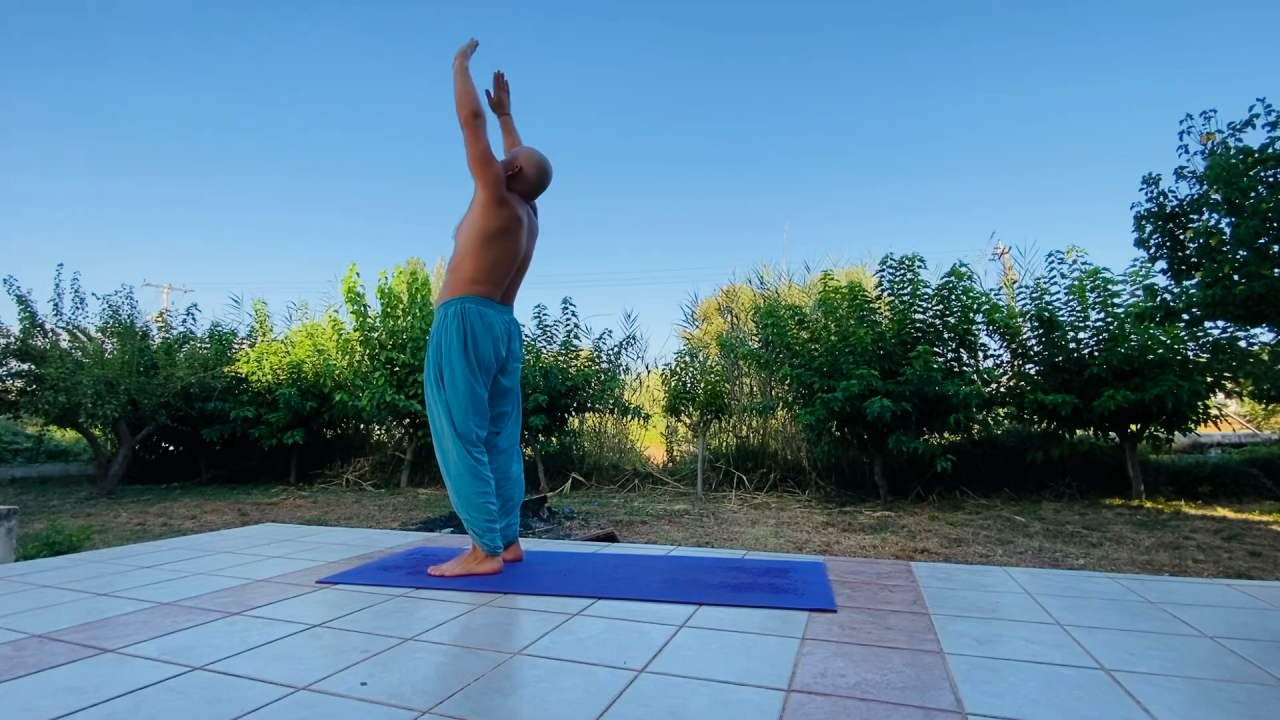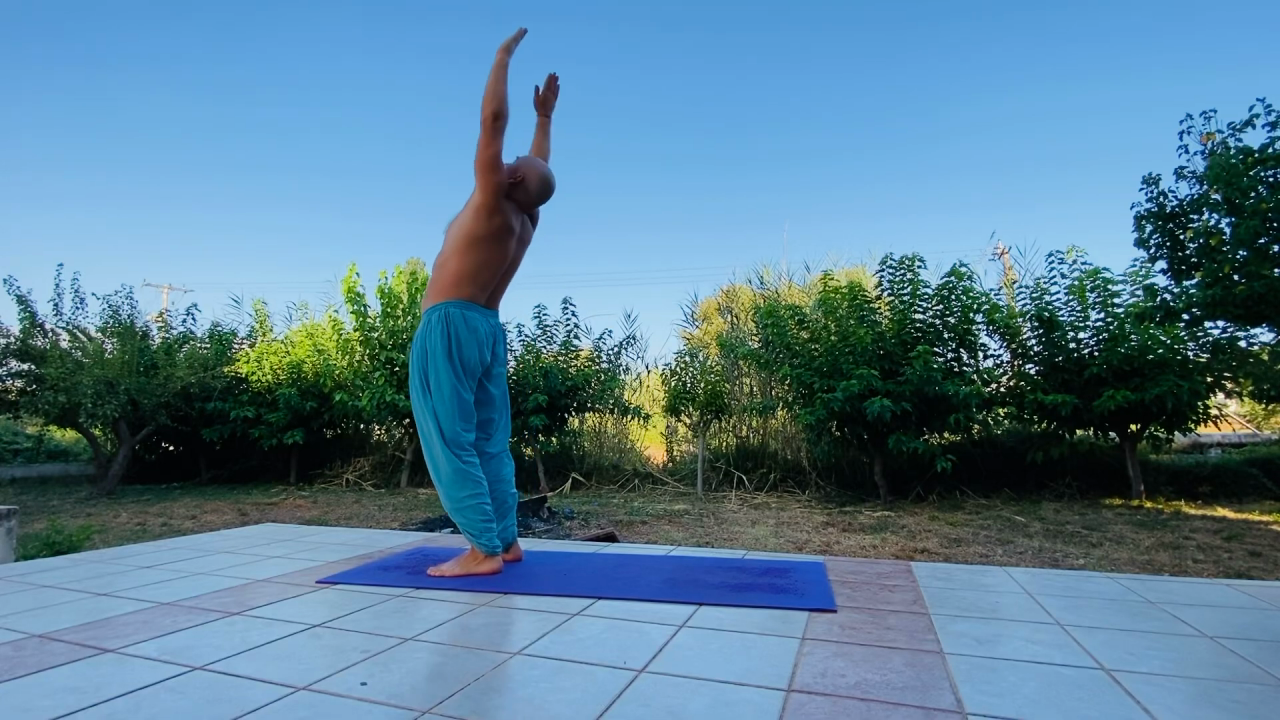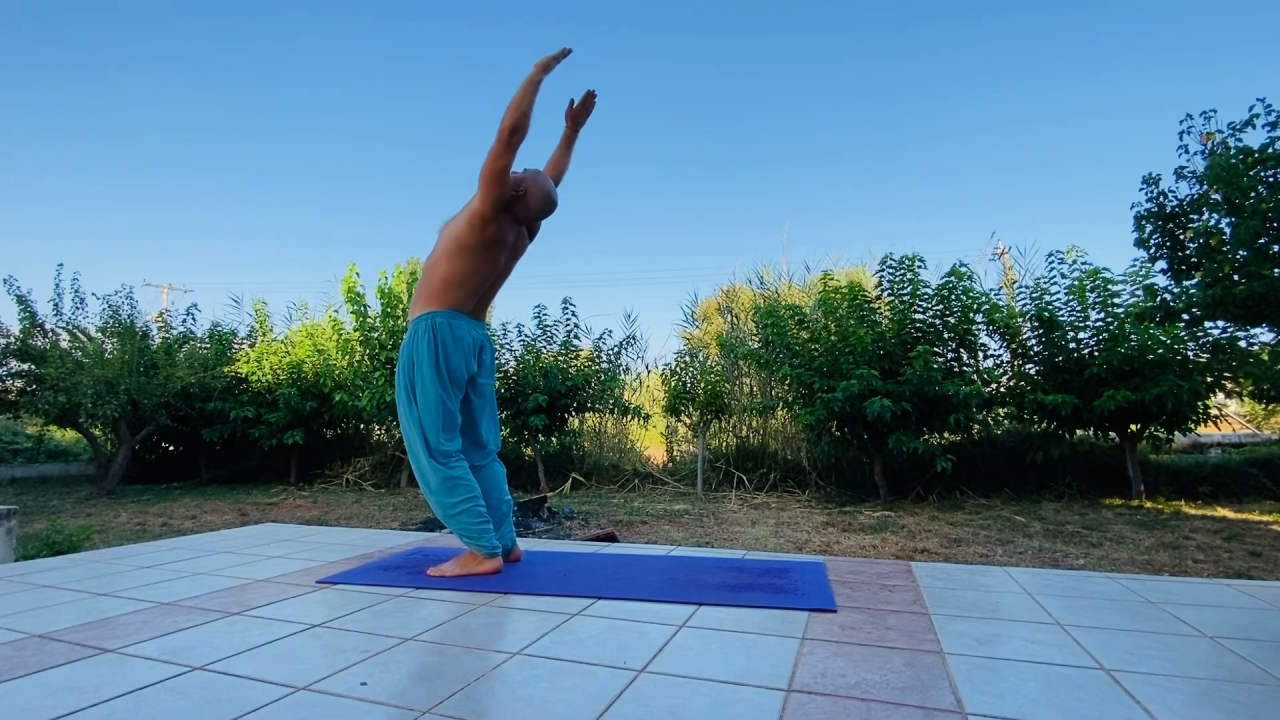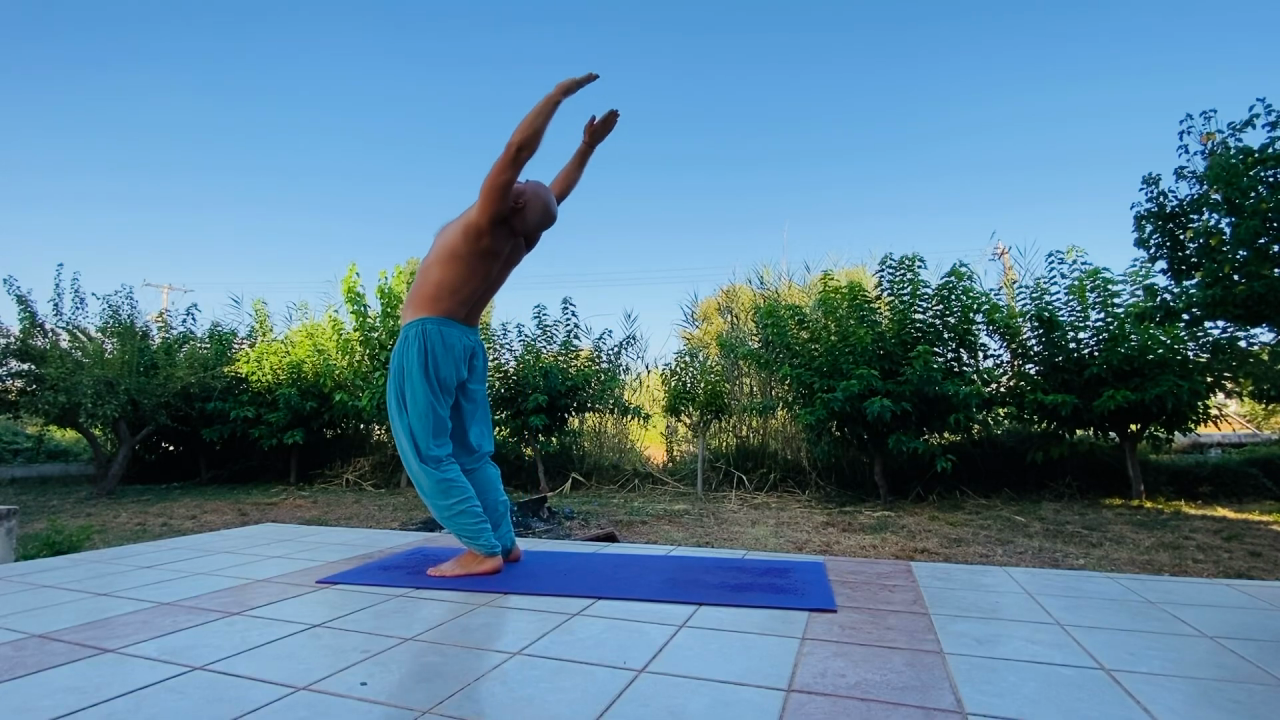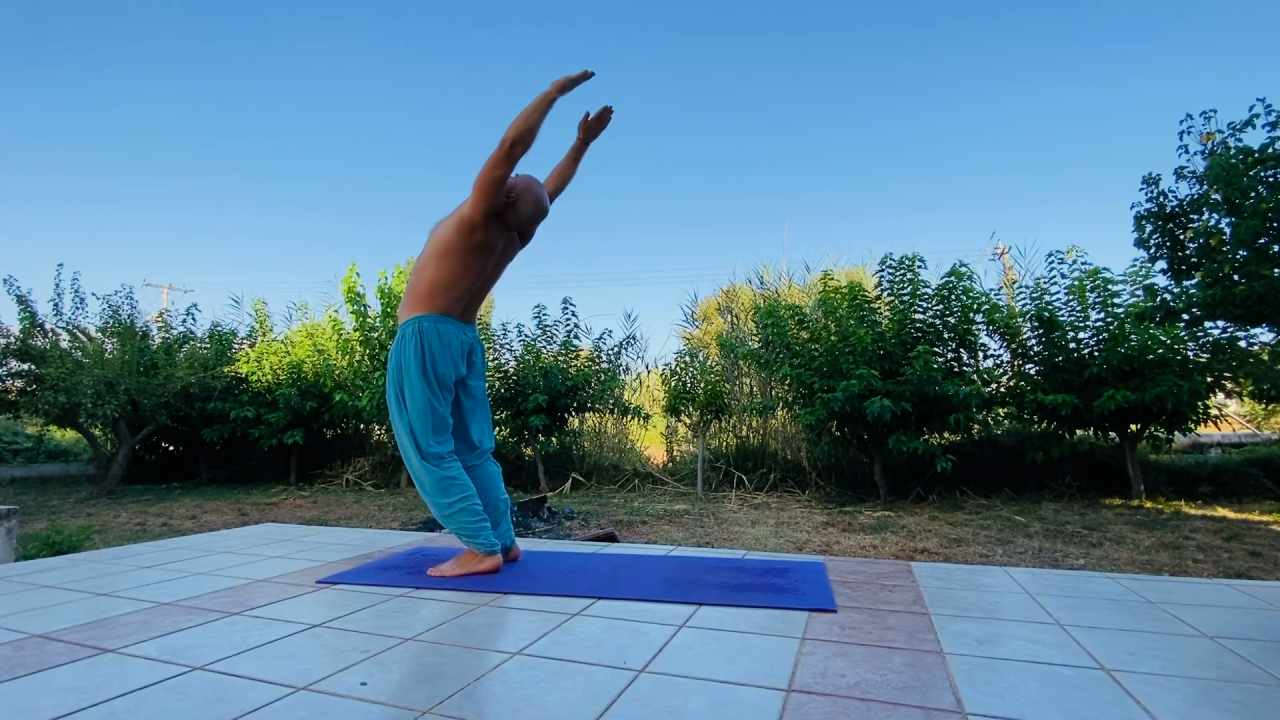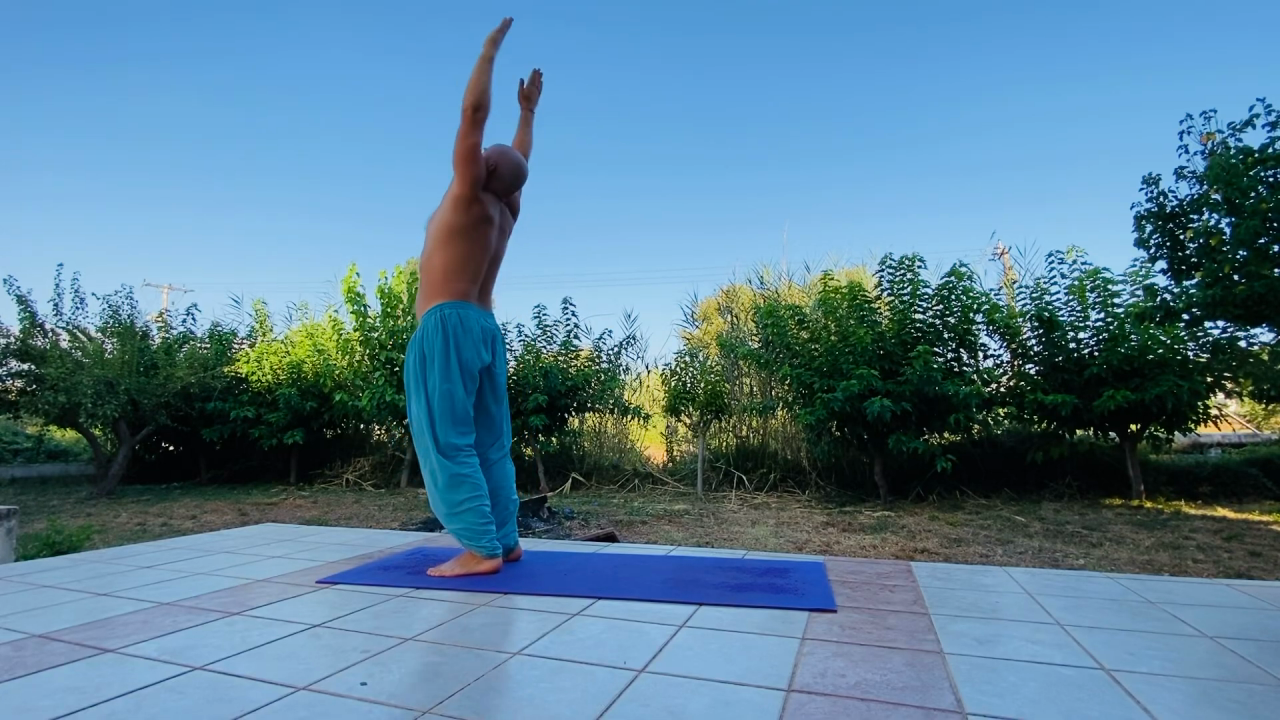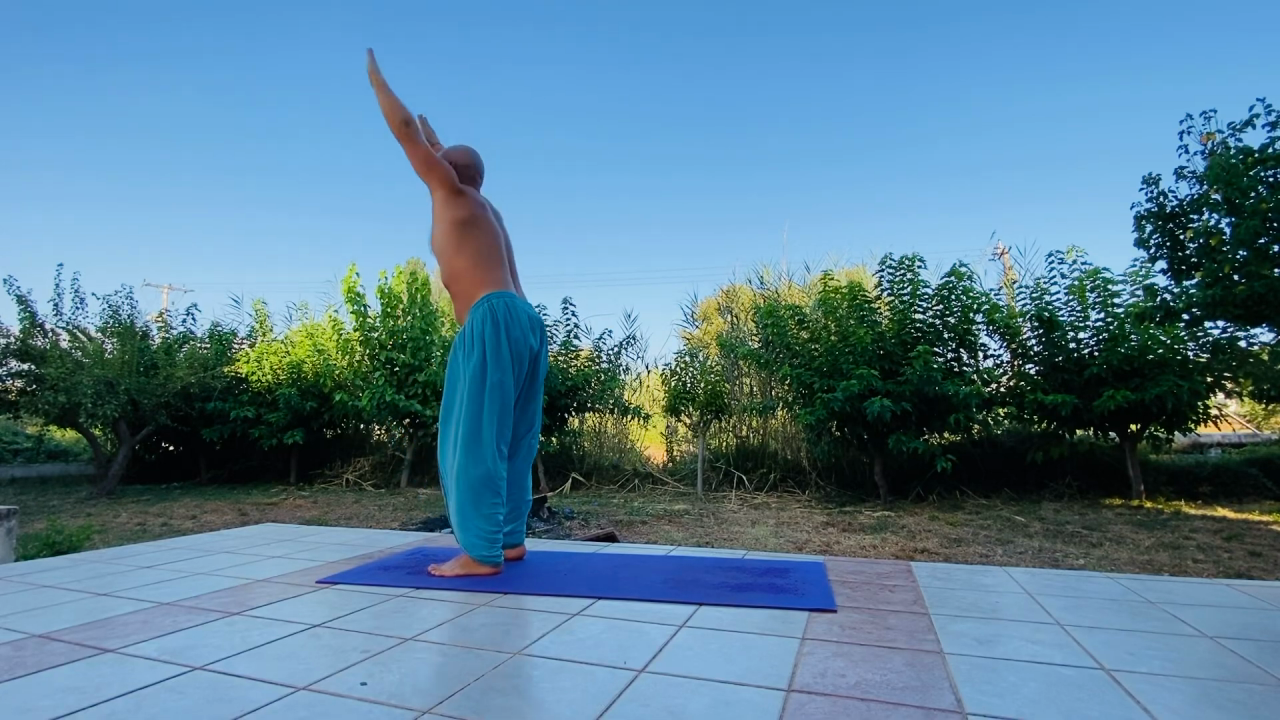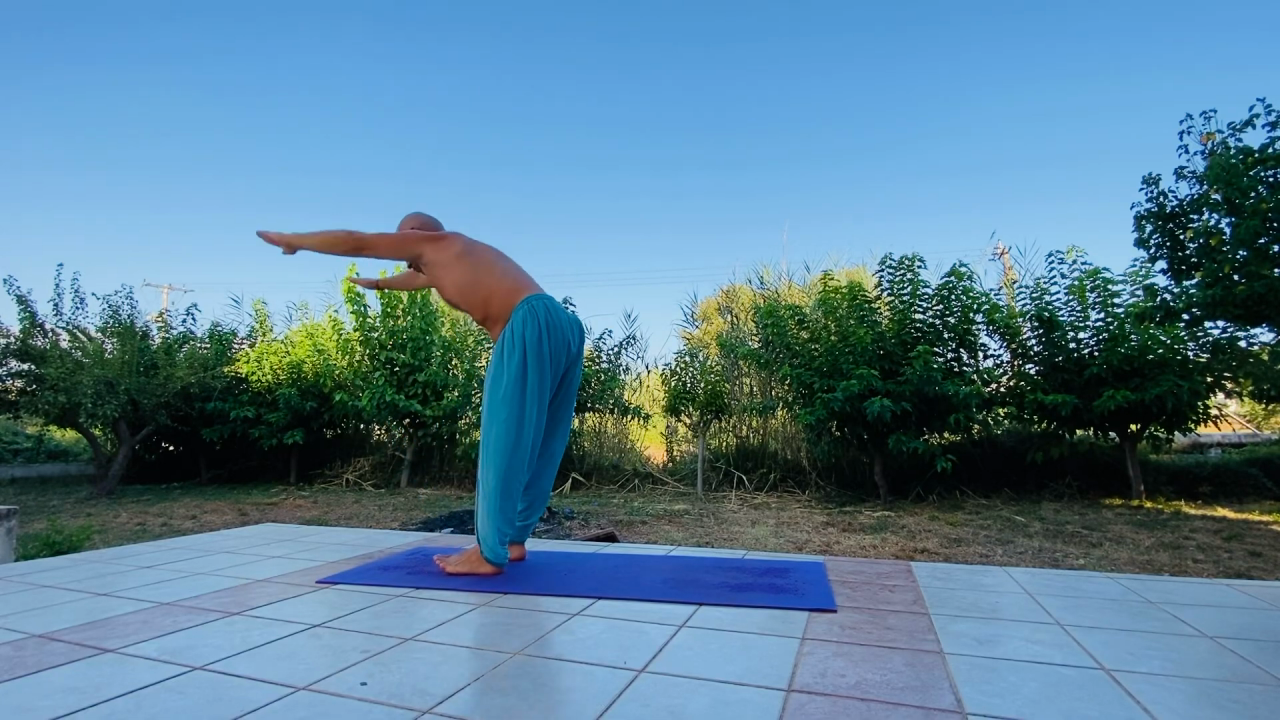
dt=0.3s
person 1, frame 1
left shoulder: (499, 198)
right shoulder: (529, 215)
left elbow: (469, 120)
right elbow: (523, 161)
left wrist: (460, 64)
right wrist: (505, 114)
left hip: (465, 323)
right hip: (503, 328)
left knee: (461, 440)
right knee: (498, 441)
left ankle: (485, 551)
right ankle: (506, 540)
person 1, frame 2
left shoulder: (493, 205)
right shoulder: (527, 220)
left elbow: (492, 120)
right elbow: (540, 166)
left wrist: (502, 55)
right wrist: (545, 115)
left hip: (449, 327)
right hip: (488, 331)
left knee: (449, 443)
right knee: (489, 444)
left ankle: (484, 550)
right ankle: (505, 541)
person 1, frame 3
left shoulder: (490, 215)
right shoulder: (524, 231)
left elbow: (509, 134)
right elbow: (552, 179)
left wrist: (538, 73)
right wrist: (571, 132)
left hip: (436, 336)
right hip: (473, 339)
left knee: (435, 449)
right knee: (477, 448)
left ankle: (482, 550)
right ankle: (503, 541)
person 1, frame 4
left shoulder: (485, 225)
right shoulder: (522, 240)
left elbow: (517, 150)
right elbow: (558, 193)
left wrist: (558, 94)
right wrist: (587, 147)
left hip: (426, 341)
right hip: (465, 344)
left knee: (428, 452)
right knee: (469, 451)
left ankle: (482, 548)
right ankle: (502, 541)
person 1, frame 5
left shoulder: (480, 219)
right shoulder: (516, 235)
left elbow: (510, 146)
right elbow: (552, 189)
left wrist: (553, 92)
right wrist: (581, 143)
left hip: (424, 340)
right hip: (462, 342)
left knee: (429, 450)
right knee: (470, 449)
left ankle: (482, 548)
right ankle: (502, 541)
person 1, frame 6
left shoulder: (471, 197)
right shoulder: (507, 209)
left elbow: (473, 113)
right elbow: (521, 157)
left wrist: (489, 49)
right wrist: (528, 110)
left hip: (446, 328)
right hip: (486, 330)
left knee: (447, 442)
right knee: (488, 442)
left ankle: (481, 549)
right ankle: (504, 539)
person 1, frame 7
left shoulder: (452, 193)
right shoulder: (485, 208)
left elbow: (403, 131)
left wrist: (377, 81)
right wrist: (431, 137)
left hip: (491, 325)
right hip: (526, 324)
left knee: (471, 441)
right knee: (510, 441)
left ankle: (481, 551)
right ankle: (508, 539)
person 1, frame 8
left shoulder: (434, 243)
right shoulder: (464, 254)
left elbow: (356, 243)
right elbow: (421, 275)
left wrist: (293, 240)
right wrist: (381, 282)
left hip: (528, 326)
right hip: (561, 326)
left knee: (506, 443)
right knee: (536, 447)
left ankle: (490, 553)
right ankle: (513, 540)
